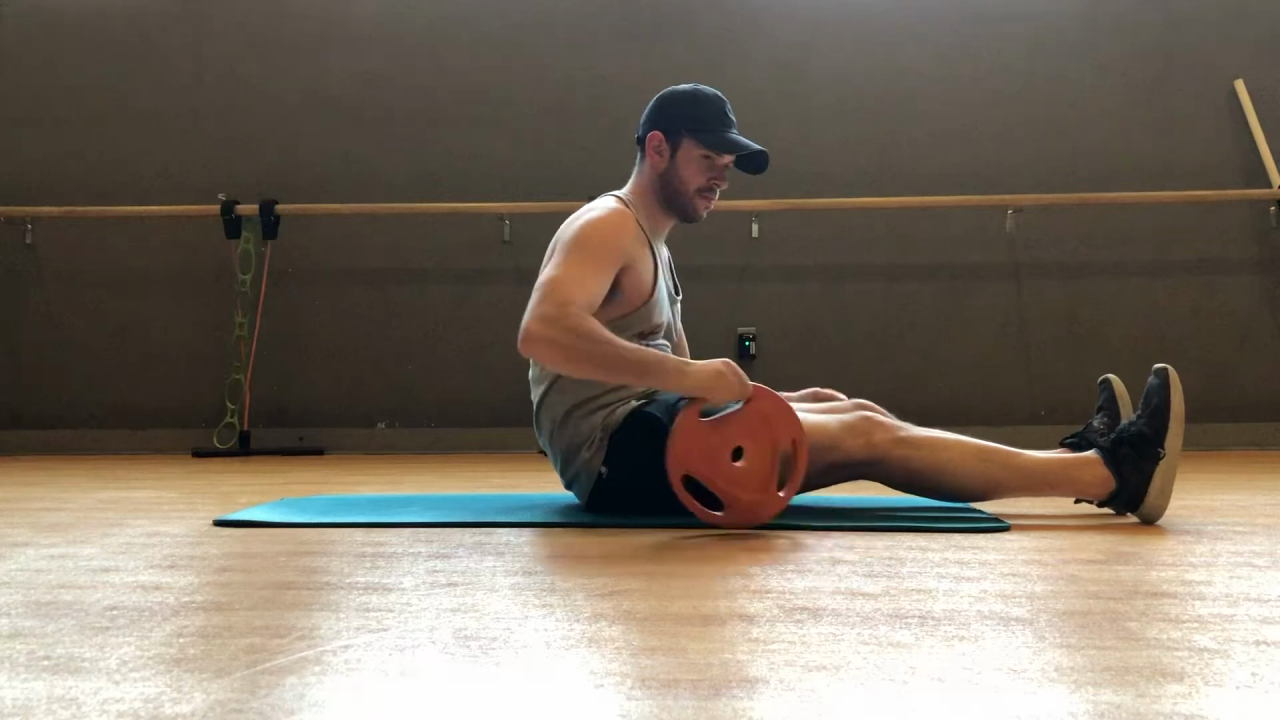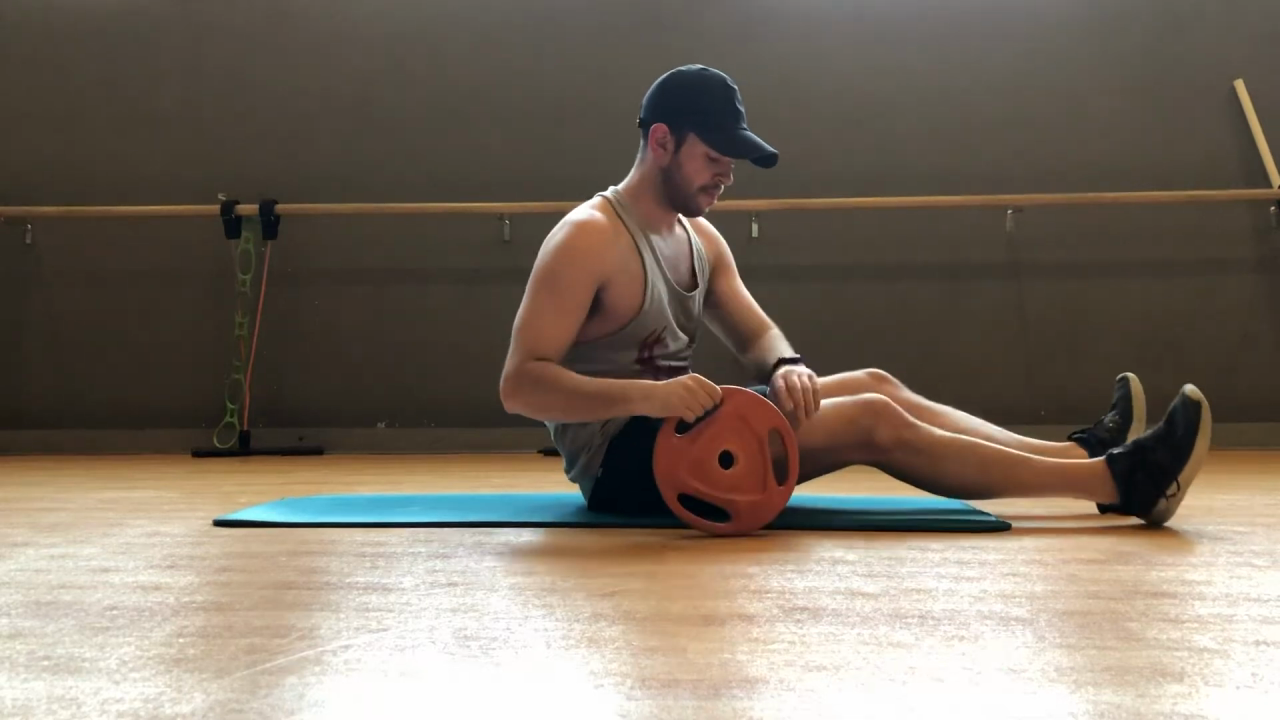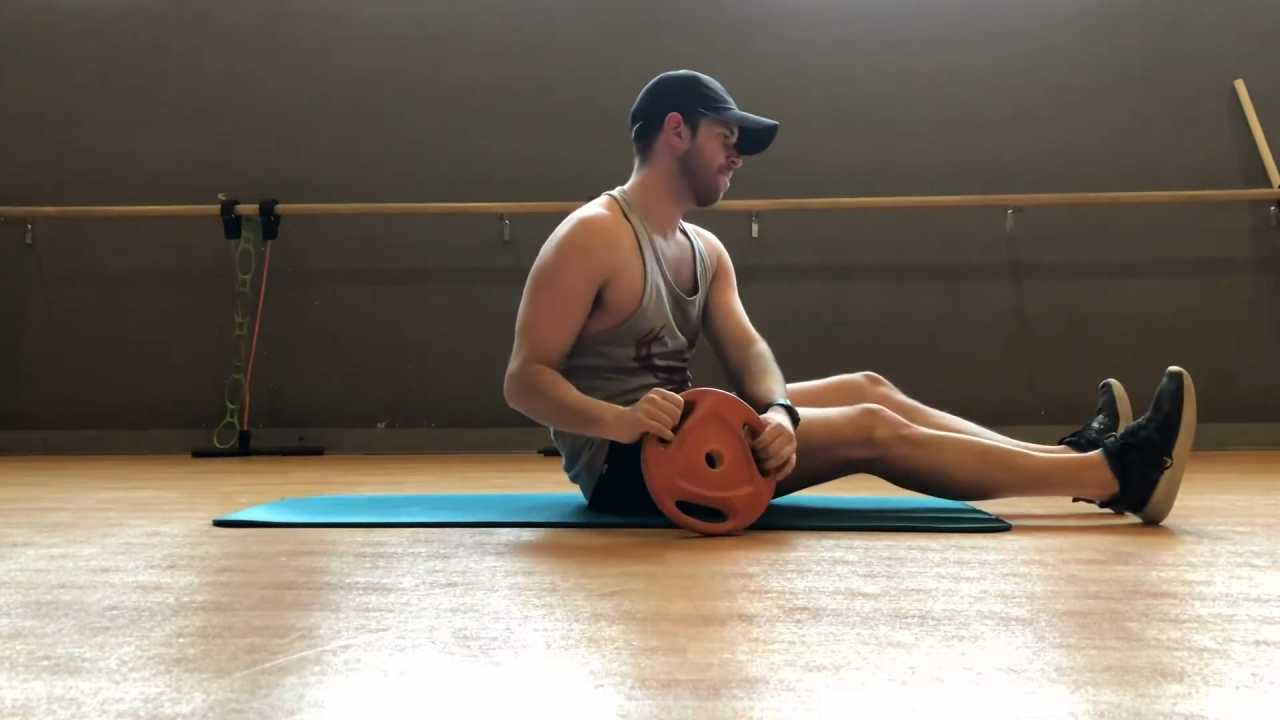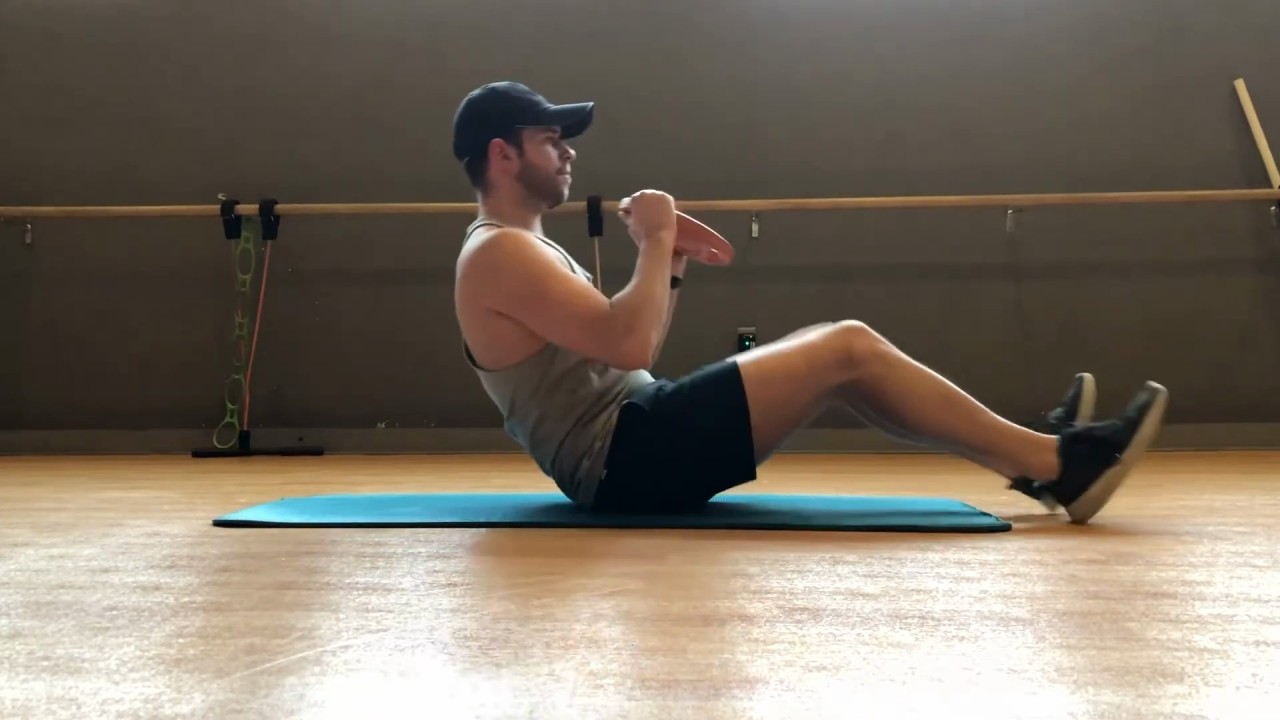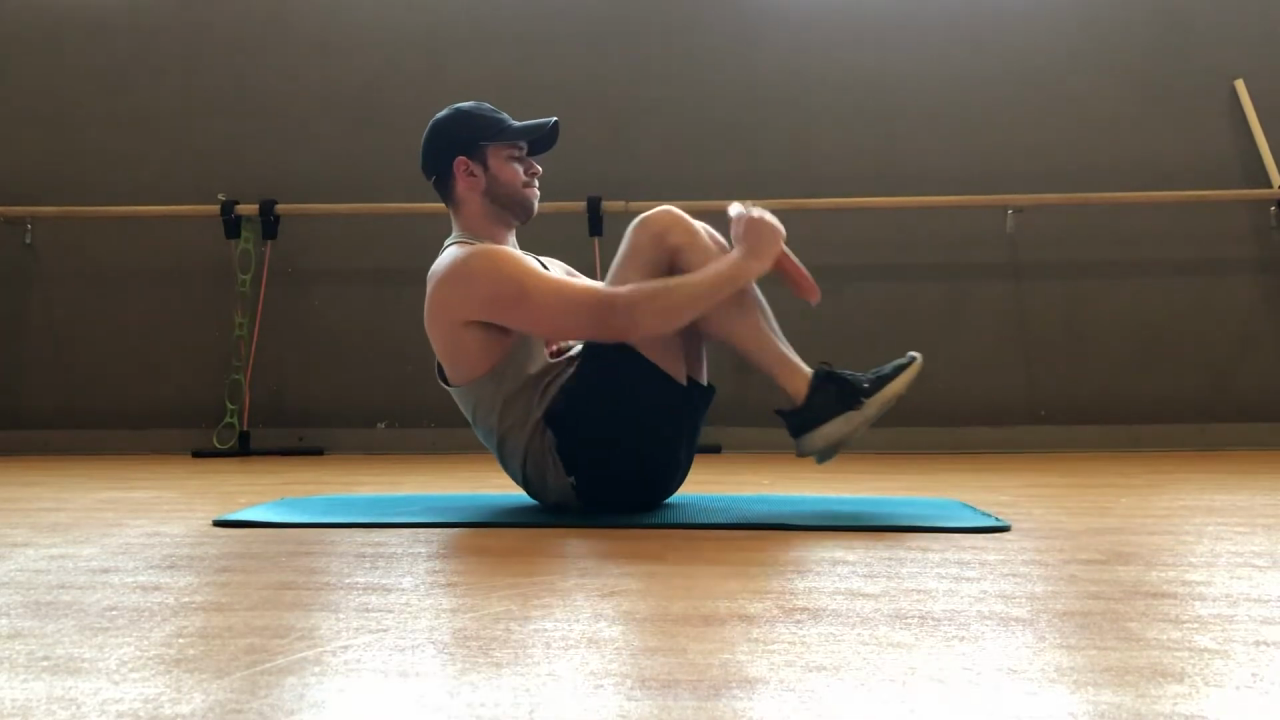
dt=1s
person 1, frame 1
left shoulder: (652, 249)
right shoulder: (607, 226)
right elbow: (542, 332)
left wrist: (782, 403)
right wrist: (686, 377)
left hip: (644, 435)
right hip: (617, 451)
left knee: (860, 419)
right knee: (863, 437)
left ankle: (1080, 461)
right ankle: (1112, 474)
person 1, frame 2
left shoulder: (698, 238)
right shoulder: (588, 239)
left elbow: (755, 333)
right elbow: (520, 385)
left wrist: (785, 367)
right wrist: (647, 395)
right hip: (621, 459)
left knee: (874, 386)
right knee: (871, 424)
left ankle: (1083, 455)
right ankle: (1117, 481)
person 1, frame 3
left shoulder: (703, 249)
right shoulder: (591, 237)
left elbow: (746, 352)
right elbow: (524, 380)
left wrist: (778, 413)
right wrist: (616, 420)
left hip: (673, 435)
right hip: (622, 463)
left knee: (866, 390)
right knee: (869, 432)
left ankle: (1077, 457)
right ankle: (1114, 475)
person 1, frame 4
left shoulder: (525, 250)
right shoulder: (498, 254)
right elbow: (627, 344)
left wrist: (668, 268)
right wrist: (656, 246)
left hip: (634, 451)
right hip: (625, 461)
left knee: (830, 348)
right knee: (849, 347)
left ankle: (1030, 452)
right ankle: (1060, 464)
person 1, frame 5
left shoulder: (527, 266)
right shoulder: (471, 271)
left elbow: (627, 308)
right elbow: (626, 316)
right wrist: (745, 262)
left hip: (633, 449)
right hip: (589, 459)
left knee: (688, 239)
right knee: (665, 229)
left ankle: (809, 394)
right ankle: (811, 396)
